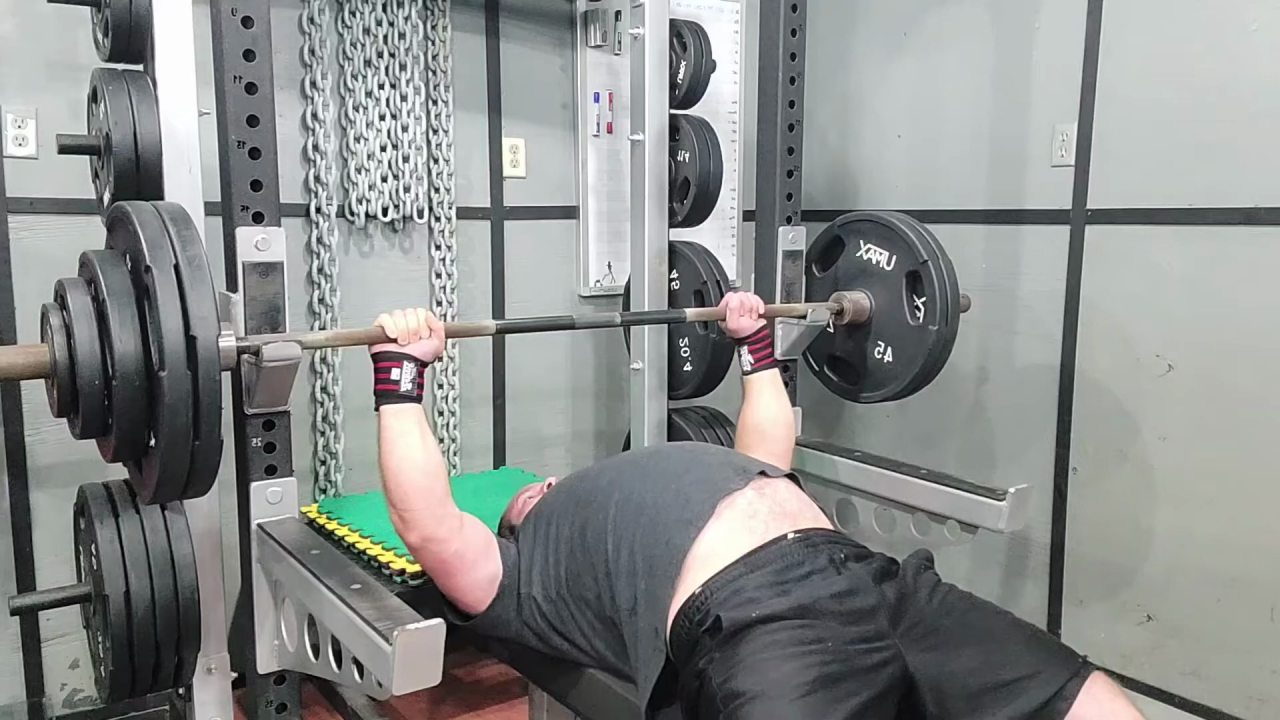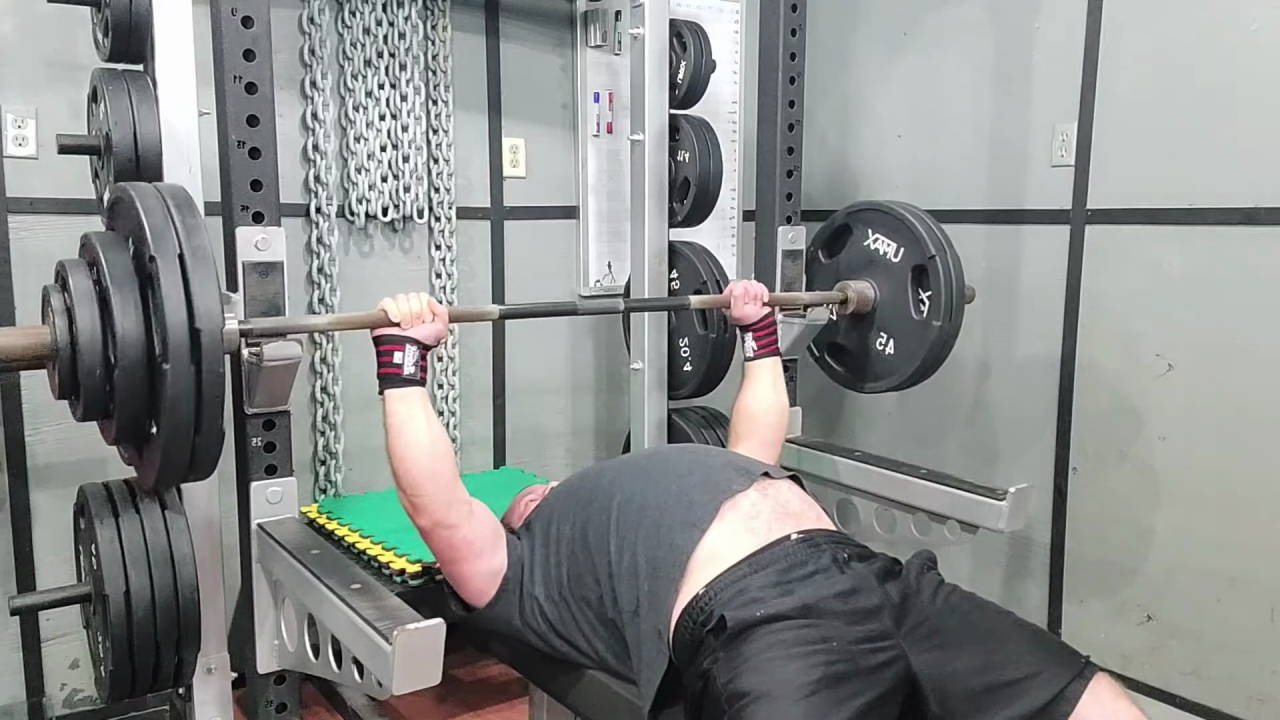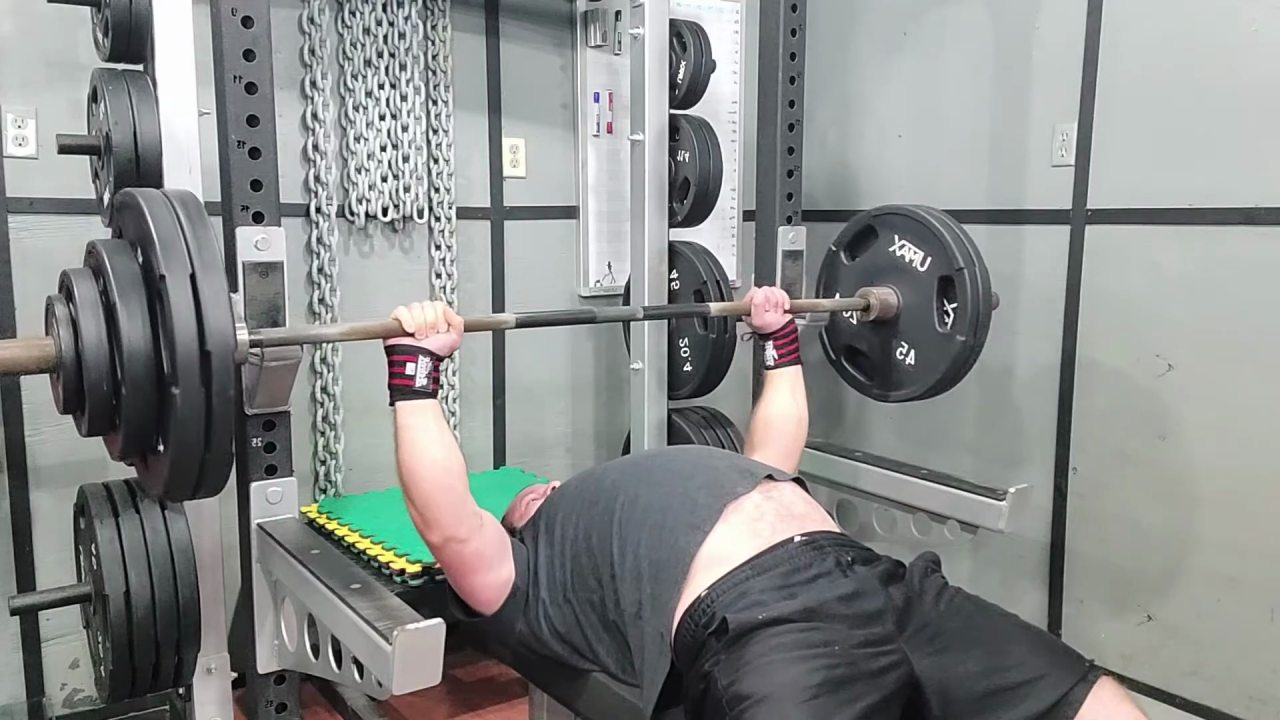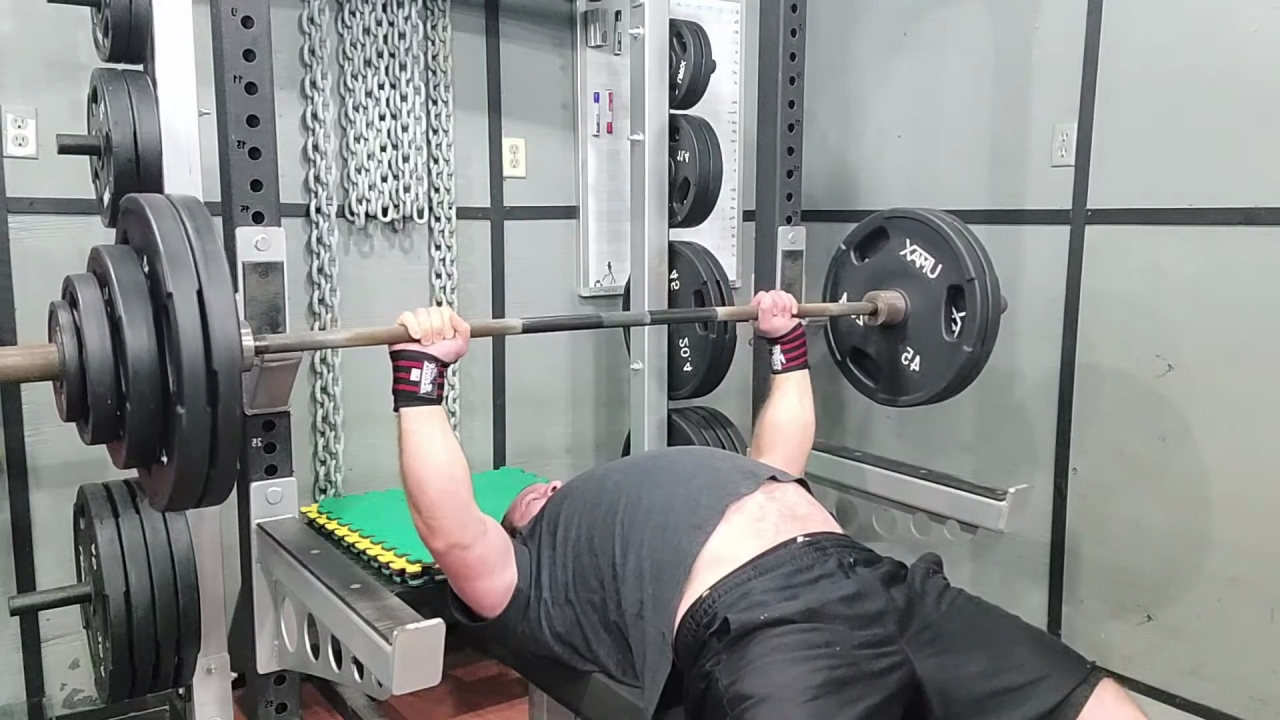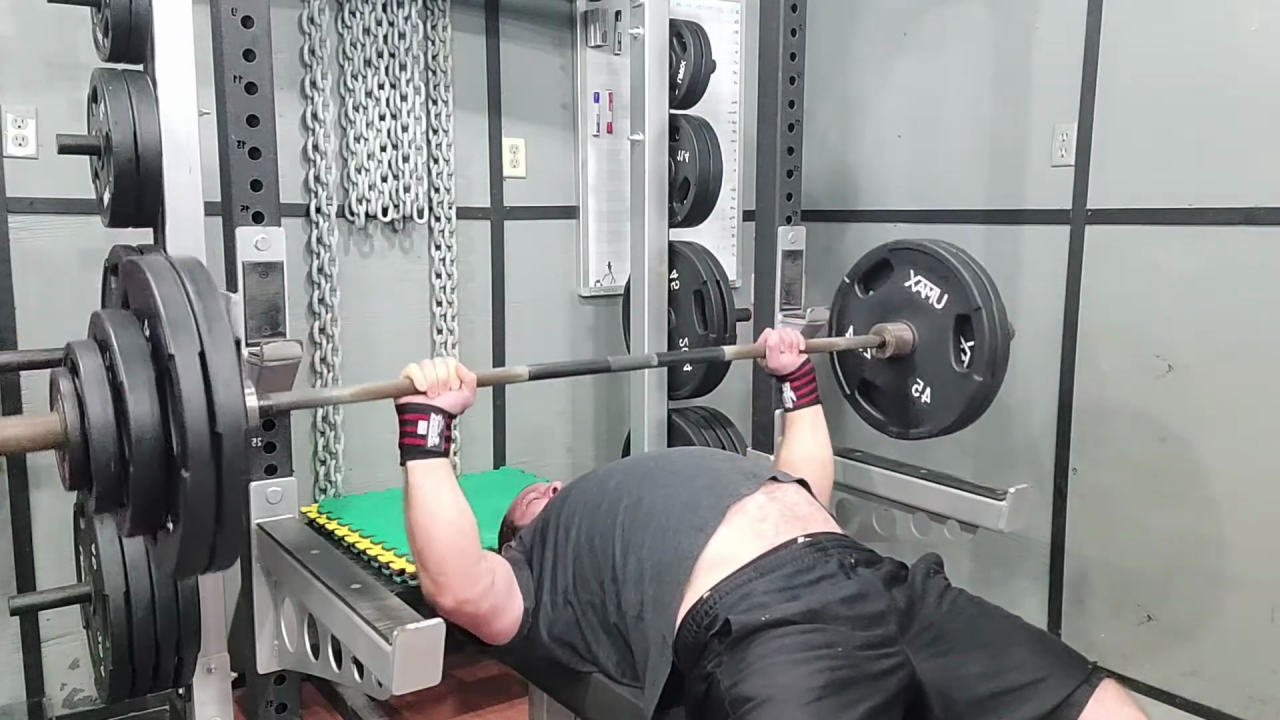
dt=0.7s
person 1, frame 1
left shoulder: (630, 498)
right shoulder: (525, 573)
left elbow: (768, 458)
right elbow: (429, 527)
left wrist: (756, 346)
right wrist: (400, 374)
left hip: (879, 583)
right hip: (748, 623)
person 1, frame 2
left shoulder: (653, 501)
right shoulder: (531, 570)
left elbow: (757, 447)
right elbow: (438, 507)
left wrist: (760, 332)
right wrist: (404, 360)
left hip: (878, 582)
right hip: (751, 625)
person 1, frame 3
left shoulder: (639, 501)
right shoulder: (530, 577)
left elbow: (774, 454)
right elbow: (447, 522)
left wrist: (780, 337)
right wrist: (416, 367)
left hip: (882, 584)
right hip: (755, 628)
person 1, frame 4
left shoulder: (645, 505)
right shoulder: (534, 573)
left elbow: (780, 462)
right elbow: (450, 532)
left wrist: (786, 345)
right wrist: (421, 374)
left hip: (879, 584)
right hip: (753, 627)
person 1, frame 5
left shoulder: (637, 501)
right shoulder: (537, 572)
left elbow: (807, 490)
right elbow: (459, 587)
left wrist: (795, 380)
right wrist: (428, 426)
left hip: (885, 586)
right hip: (754, 629)
